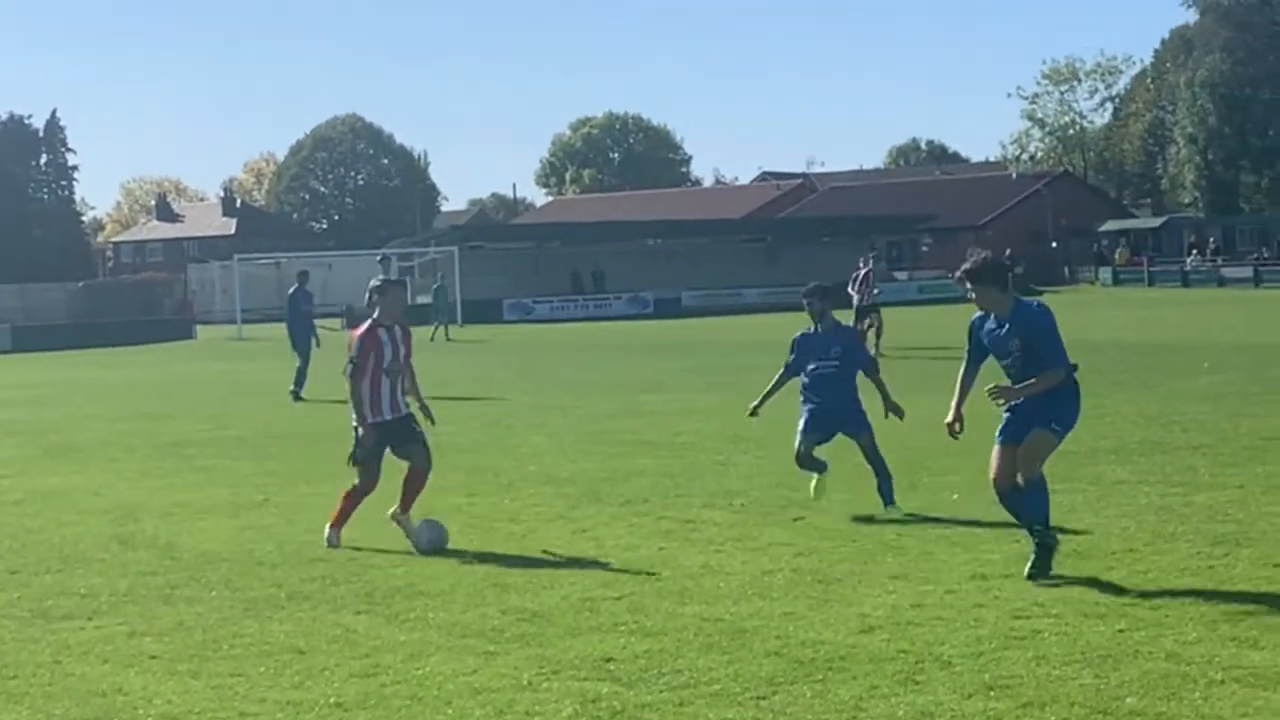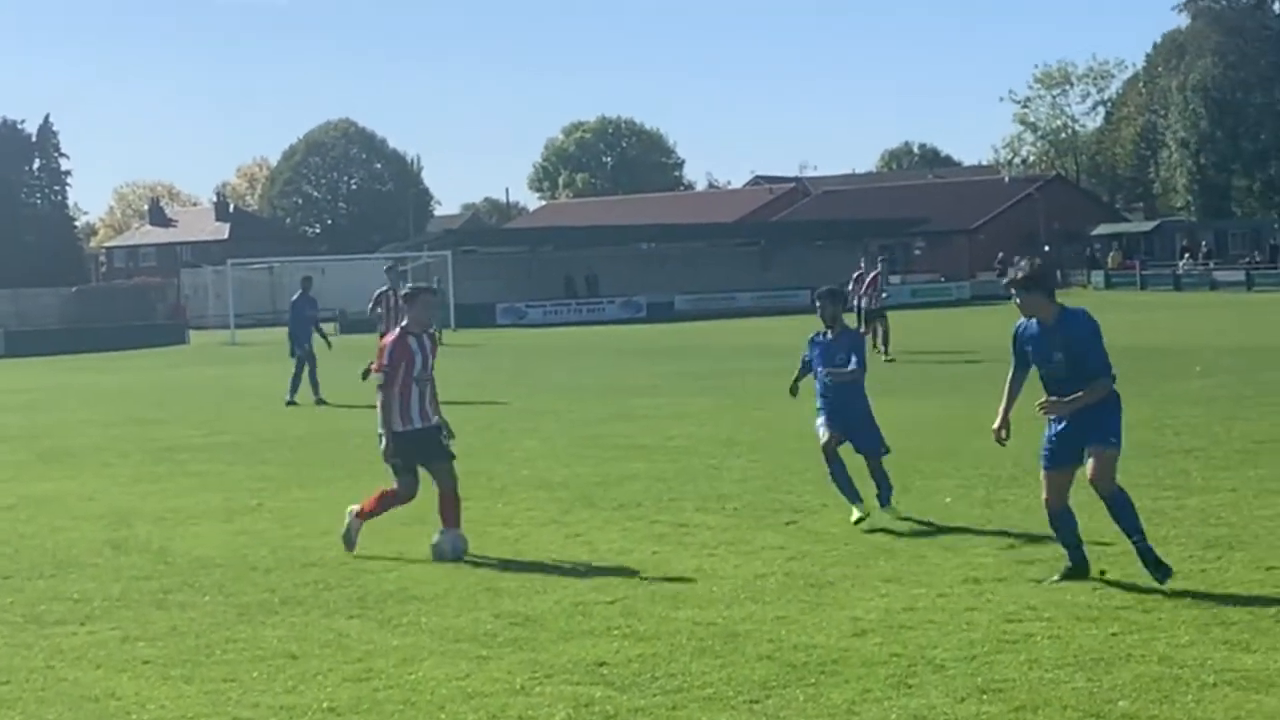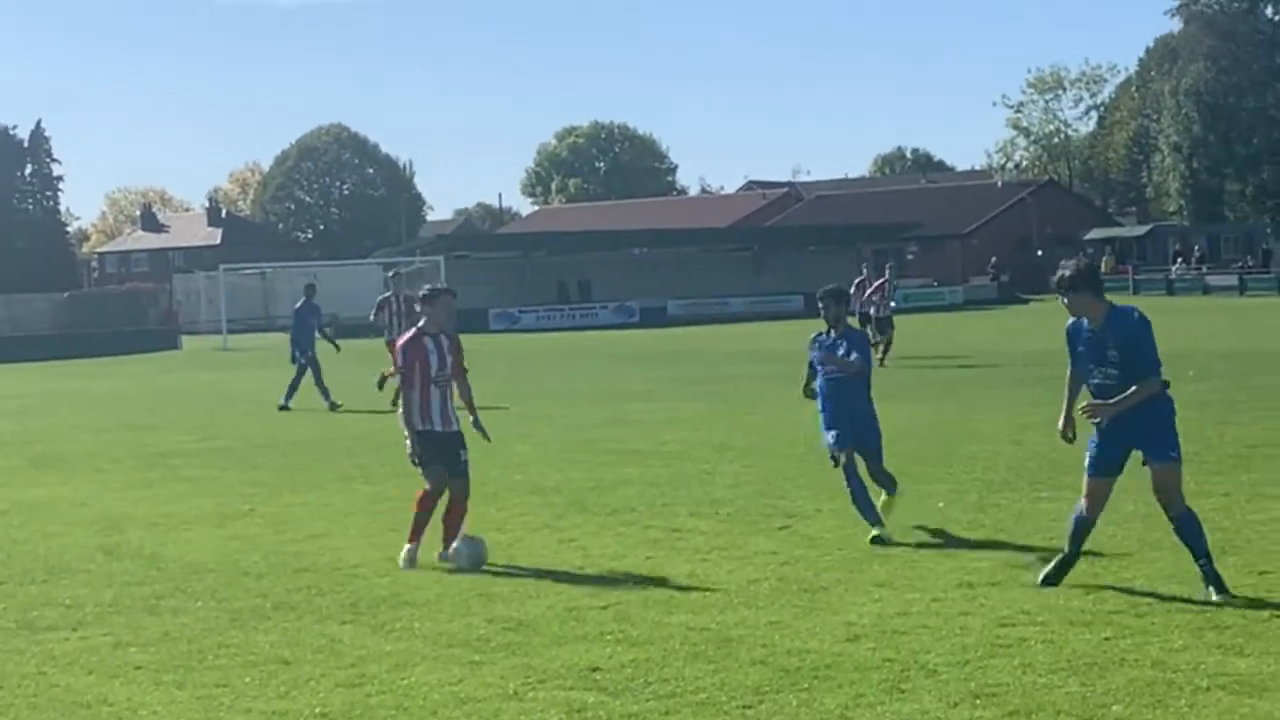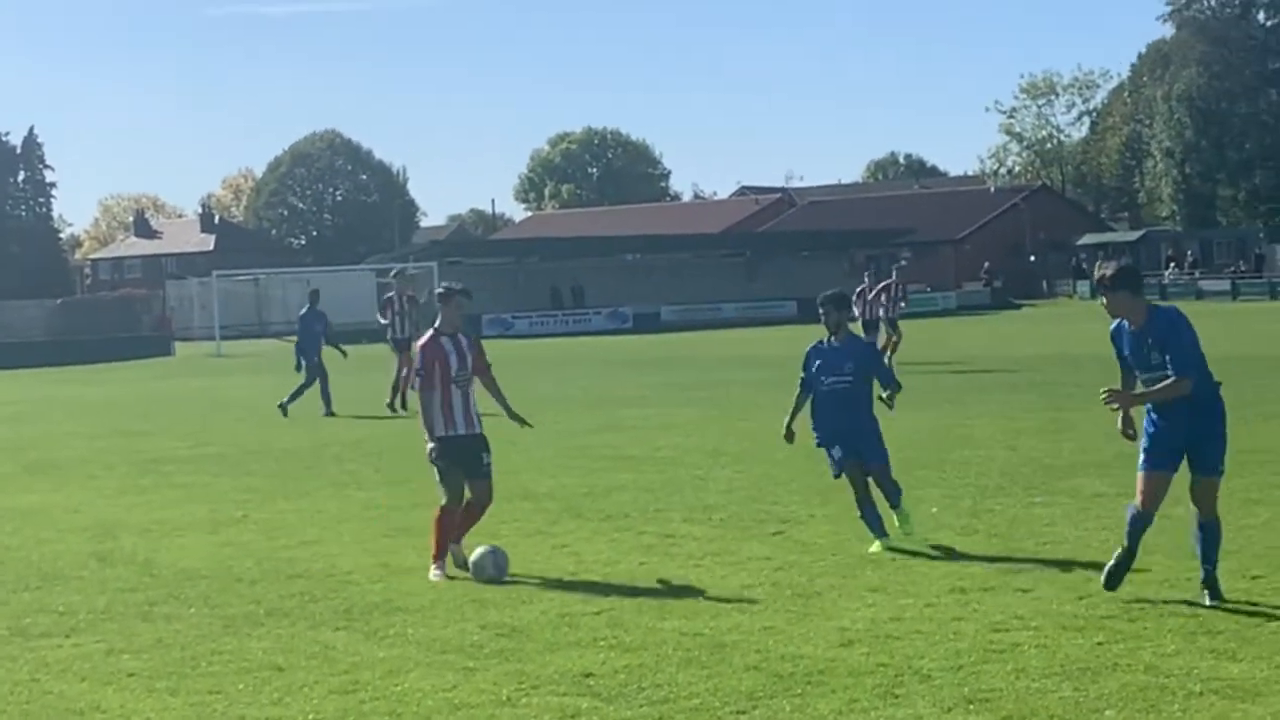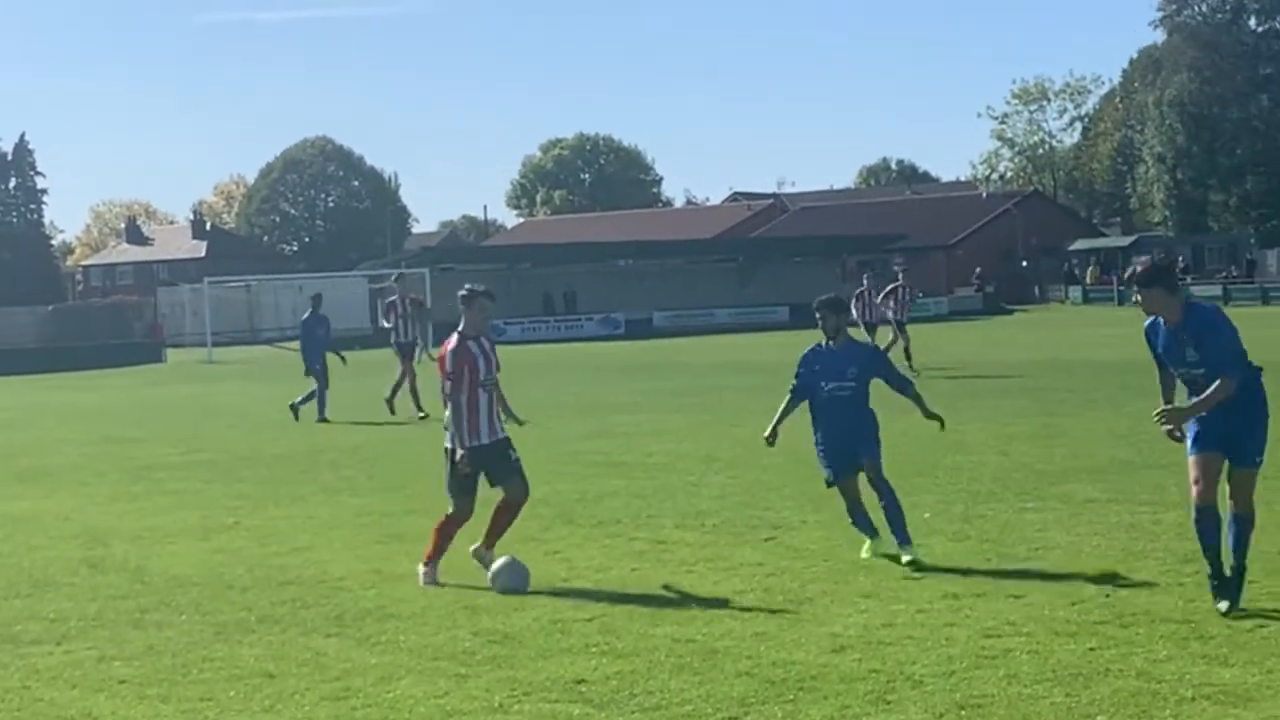
dt=0.1s
person 1, frame 1
left shoulder: (1036, 315)
right shoulder: (981, 324)
left elbow: (1058, 371)
right elbow: (971, 365)
left wrist: (1016, 391)
right wrist: (956, 408)
left hip: (1058, 401)
right hip: (1022, 403)
left knee: (1026, 463)
right knee: (1000, 479)
left ankle: (1044, 540)
right ankle: (1043, 540)
person 1, frame 2
left shoulder: (1081, 325)
right shoulder: (1024, 331)
left elbow: (1104, 381)
right elbow: (1017, 373)
left wrist: (1070, 405)
right wrist: (1003, 414)
left hip: (1099, 411)
right hip: (1062, 417)
left knee: (1100, 478)
right knee: (1054, 499)
left ankle: (1146, 551)
right ankle: (1077, 561)
person 1, frame 3
left shoulder: (1132, 322)
right shoulder: (1075, 331)
left elbow: (1153, 381)
left wrist: (1113, 407)
right wrist: (1067, 415)
left hip: (1151, 414)
right hip: (1107, 421)
left knee: (1170, 498)
right knee: (1091, 503)
left ankle: (1208, 572)
right ankle: (1068, 558)
person 1, frame 4
left shoulder: (1172, 323)
right shoulder: (1120, 332)
left elbow: (1184, 382)
left wrist: (1135, 398)
right wrist: (1124, 414)
left hip: (1204, 417)
right hip: (1161, 419)
left knee: (1205, 506)
right knee: (1146, 501)
left ankle: (1209, 578)
right ankle: (1127, 552)
person 1, frame 5
left shoulder: (1210, 319)
right shoulder: (1154, 329)
left elbow: (1230, 380)
left wrist: (1188, 411)
right wrist: (1170, 414)
left hip: (1244, 408)
right hip: (1203, 415)
left knee: (1241, 498)
right knee: (1202, 493)
left ankle: (1237, 572)
right ankle: (1217, 574)
person 2, frame 1
left shoulder: (402, 331)
right shoulder: (364, 337)
right elbow: (354, 382)
left wrist: (419, 400)
right wrist: (364, 423)
left hip: (399, 414)
right hip: (372, 418)
left knee: (422, 461)
right knee: (367, 482)
left ankle: (402, 512)
right ankle: (334, 529)
person 2, frame 2
left shoulder: (428, 339)
right shoulder: (394, 344)
right elbow: (385, 391)
left wrist: (439, 415)
right wrist: (386, 435)
left hip: (427, 424)
right hip: (399, 427)
left knee: (448, 478)
right knee: (406, 490)
right ankle: (358, 516)
person 2, frame 3
left shoulder: (451, 341)
right shoulder: (409, 344)
right elbow: (406, 392)
left wrist: (474, 416)
right wrist: (411, 435)
left hip: (449, 426)
right hip: (422, 428)
left knee: (461, 490)
right knee: (437, 486)
left ankle: (449, 547)
right ankle: (412, 545)
person 2, frame 4
left shoulder: (469, 341)
right shoulder: (428, 346)
left elbow: (486, 376)
right elbow: (424, 396)
left wrist: (508, 410)
right wrist: (432, 439)
left hip: (472, 430)
right hip: (444, 433)
left knee: (483, 495)
right knee: (454, 497)
left ankle: (454, 544)
right ankle: (438, 562)
person 2, frame 5
left shoulder: (487, 342)
right shoulder: (454, 350)
right elbow: (453, 401)
left wrist: (507, 411)
right wrist: (460, 446)
left hip: (495, 436)
right hip: (467, 442)
left knee: (518, 492)
right knee: (462, 510)
left ankle: (485, 549)
right ankle: (429, 565)
person 3, frame 1
left shoulder: (848, 336)
right shoulder: (802, 340)
left elbow: (870, 370)
right elbow: (789, 372)
left wrist: (887, 399)
right wrist: (762, 400)
left hip: (847, 402)
right hip: (815, 405)
left knee: (870, 450)
right knee: (802, 456)
left ankle: (889, 502)
right ankle: (820, 470)
person 3, frame 2
left shoulder: (854, 339)
right shoulder: (816, 340)
left elbow: (858, 373)
left wrist: (837, 375)
right wrist: (795, 381)
left hip: (857, 411)
right hip: (828, 411)
left knee: (875, 466)
right knee: (827, 445)
left ankle: (885, 503)
right ankle: (857, 504)
person 3, frame 3
left shoulder: (858, 338)
right shoulder: (817, 341)
left elbow: (859, 367)
left wrist: (835, 360)
right wrist: (808, 386)
left hip: (861, 415)
right hip: (832, 419)
left knee: (877, 472)
right knee: (848, 466)
left ankle: (890, 492)
right ankle: (876, 526)
person 3, frame 4
left shoulder: (864, 349)
right shoulder: (816, 352)
left elbow: (892, 382)
right elbow: (805, 388)
left wrist: (890, 394)
right wrist: (789, 422)
left hip: (862, 425)
right hip: (830, 430)
left knee: (883, 480)
right knee: (859, 482)
left ankle: (897, 506)
right ankle: (880, 536)
person 3, frame 5
left shoulder: (867, 353)
right shoulder: (812, 357)
left elbow: (901, 383)
right elbow: (796, 395)
left wrist: (924, 409)
right wrist: (774, 426)
left hip: (862, 431)
right hip: (829, 438)
left knee: (874, 475)
right knee: (851, 497)
left ankle: (906, 545)
right ankle: (872, 536)
